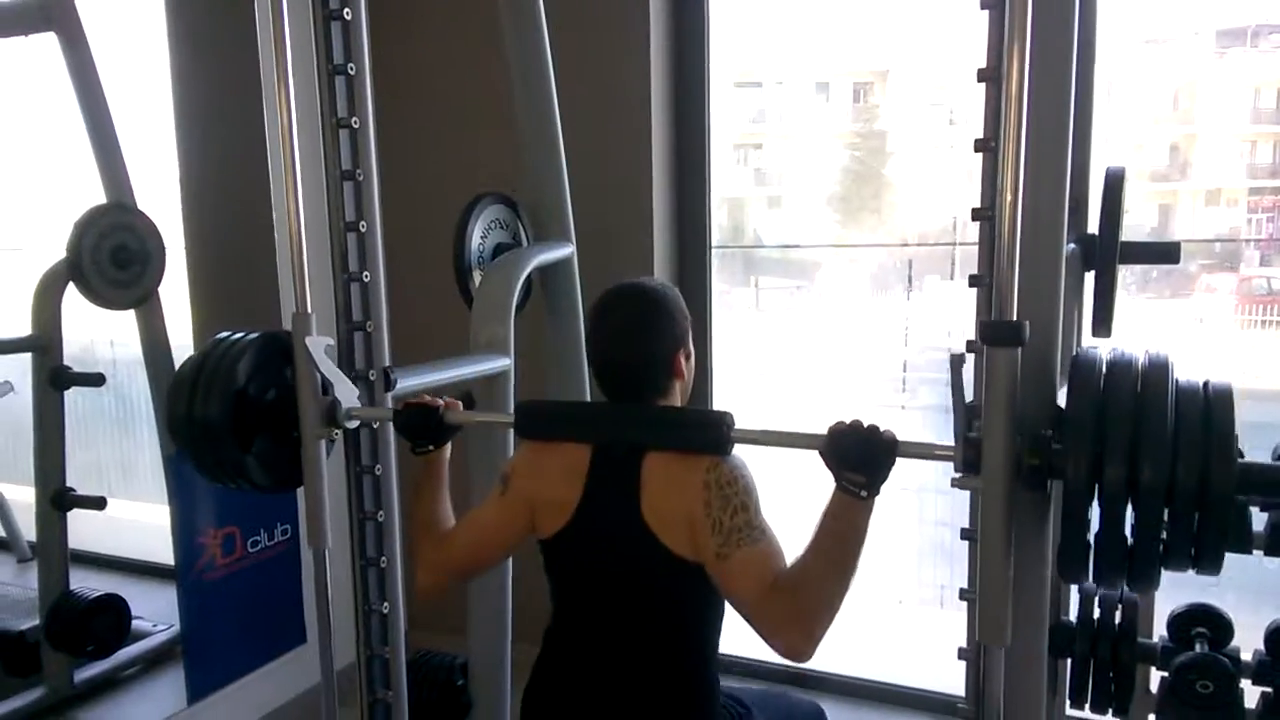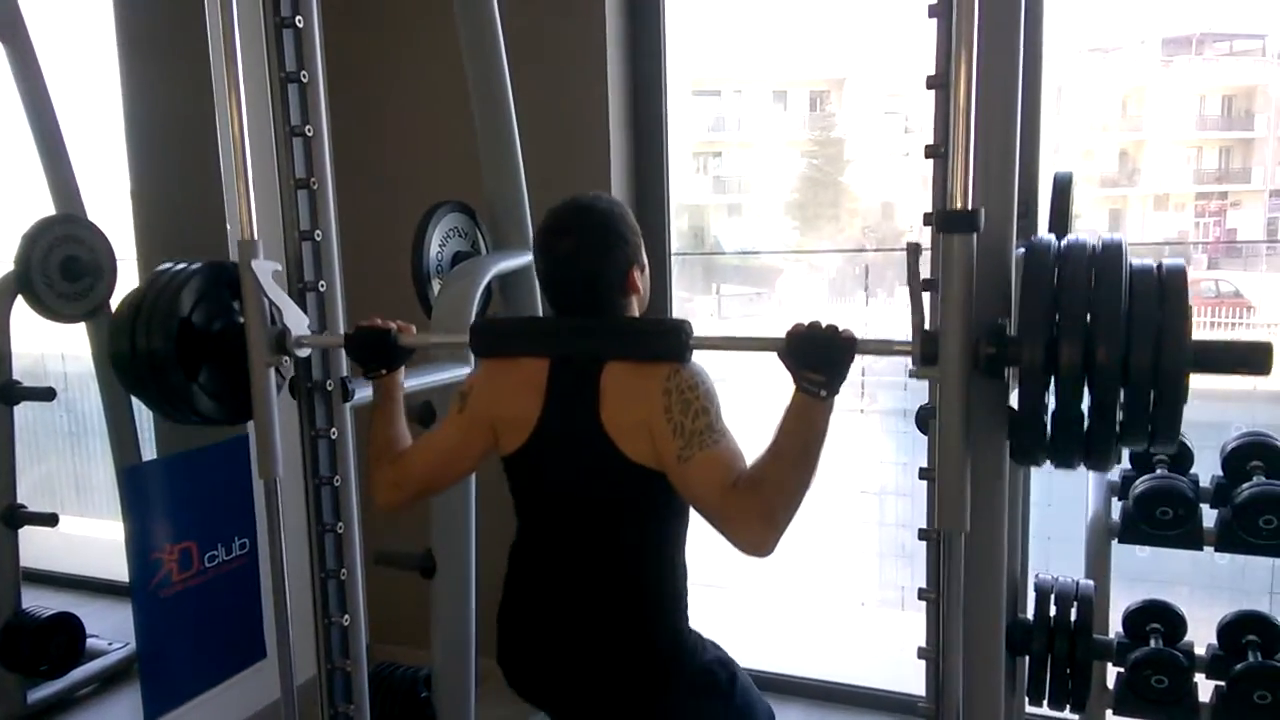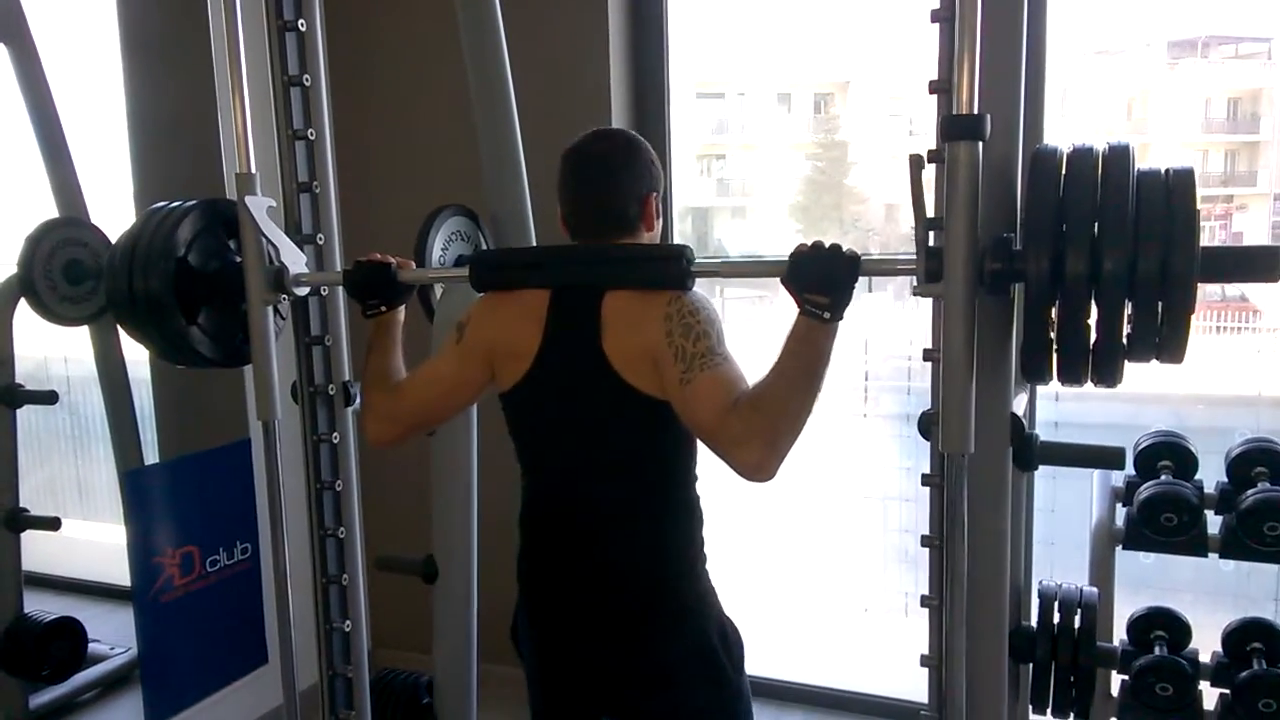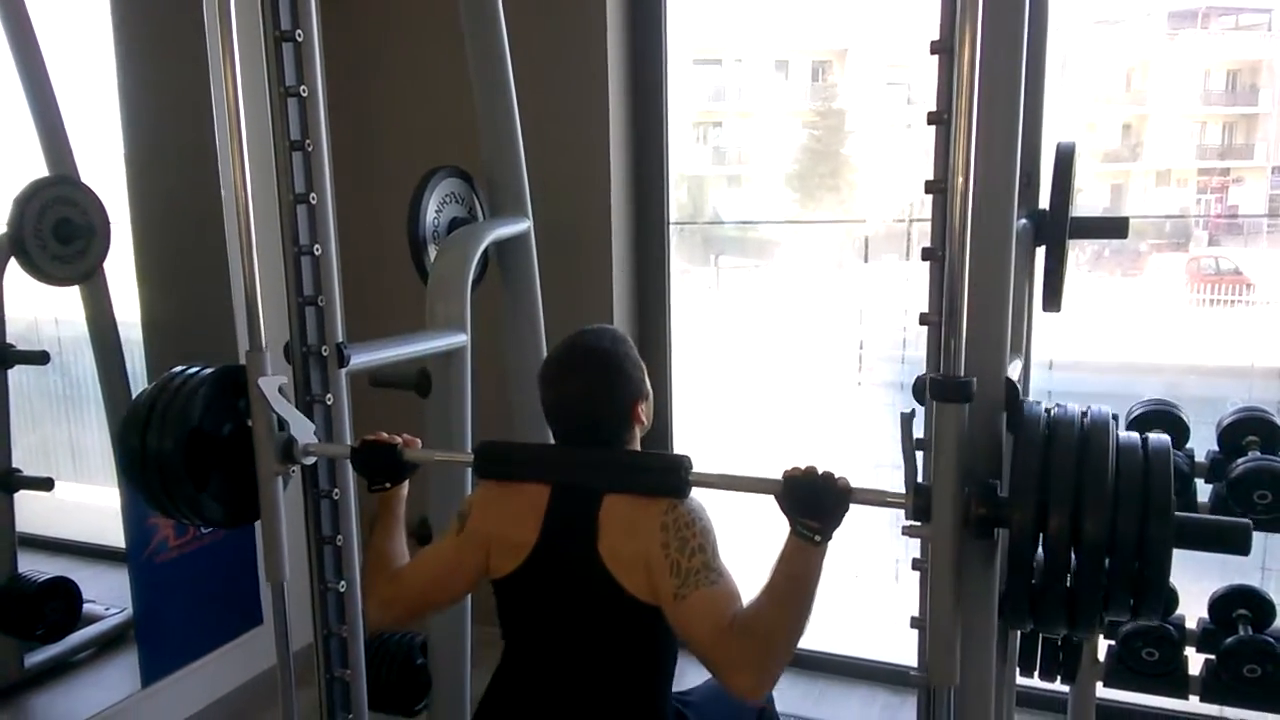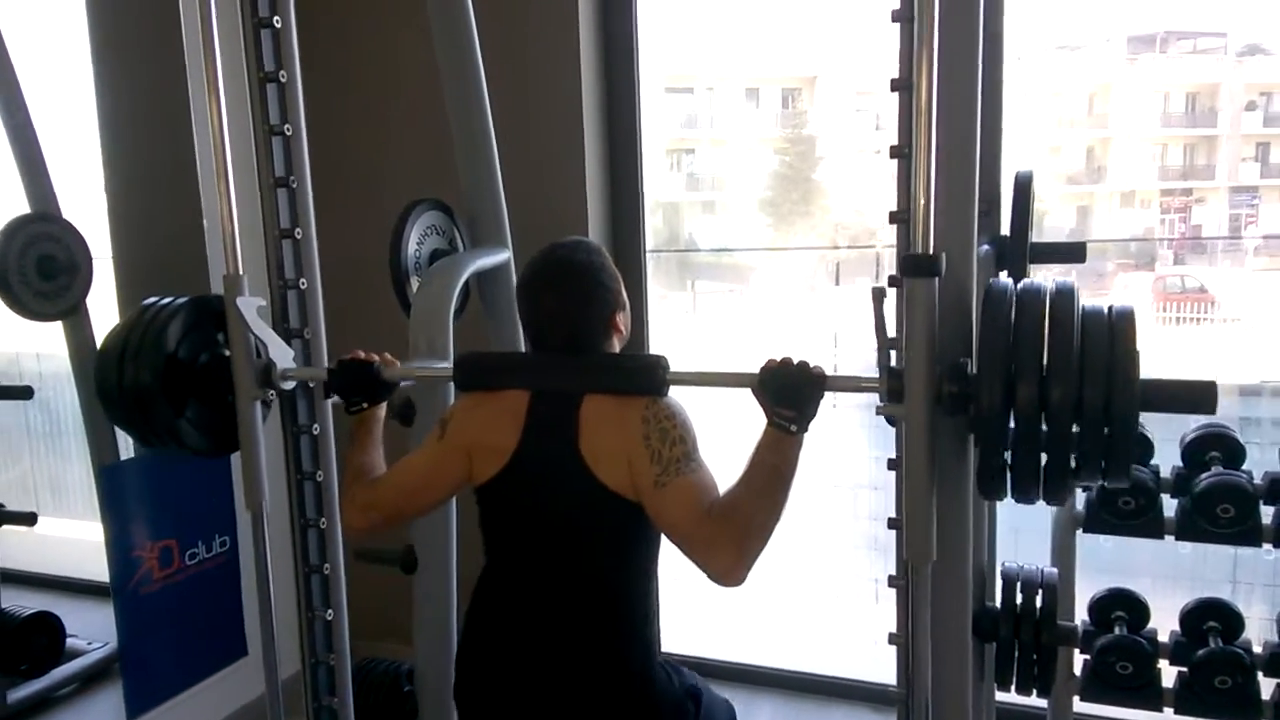
dt=1s
person 1, frame 1
left shoulder: (545, 461)
right shoulder: (702, 474)
left elbow: (432, 568)
right elbow: (793, 628)
left wrist: (435, 450)
right wrist: (854, 492)
person 1, frame 2
left shoulder: (503, 378)
right shoulder: (662, 382)
left elbow: (393, 484)
right elbow: (752, 525)
left wrist: (387, 372)
right wrist: (813, 391)
left hip: (531, 650)
right hip: (638, 662)
person 1, frame 3
left shoulder: (504, 311)
right shoulder: (666, 309)
left elbow: (385, 419)
right elbow: (754, 448)
left wrist: (386, 311)
right wrist: (817, 314)
left hip: (550, 606)
right hip: (660, 613)
person 1, frame 4
left shoulder: (500, 501)
right shoulder: (662, 517)
left elbow: (384, 603)
right elbow: (748, 674)
left wrist: (391, 489)
right wrist: (808, 536)
person 1, frame 5
left shoulder: (481, 413)
right shoulder: (642, 418)
left elbow: (364, 511)
right elbow: (725, 555)
left wrist: (370, 409)
right wrist: (784, 425)
